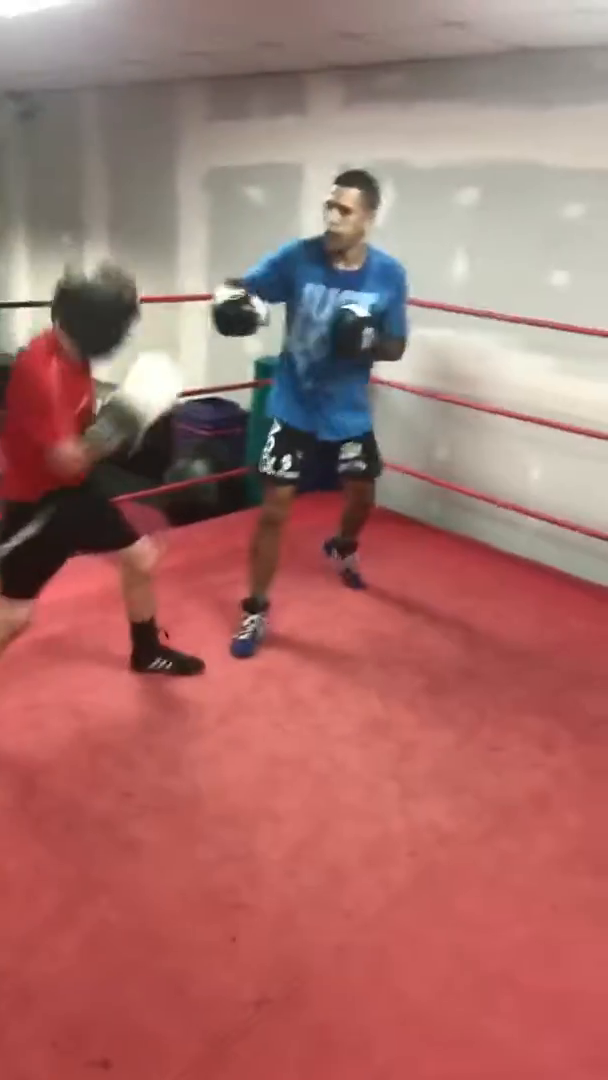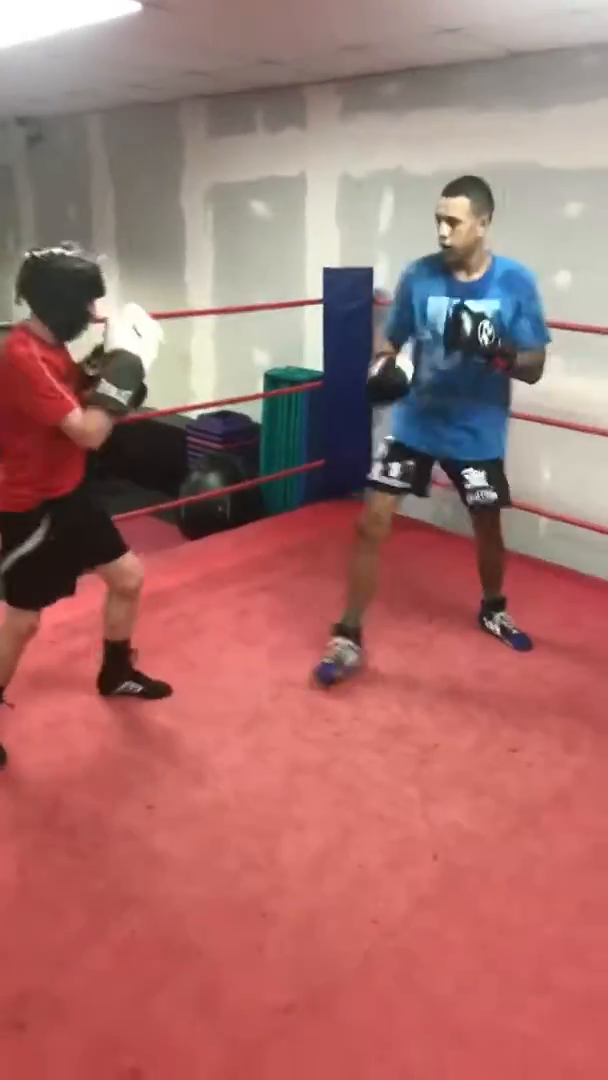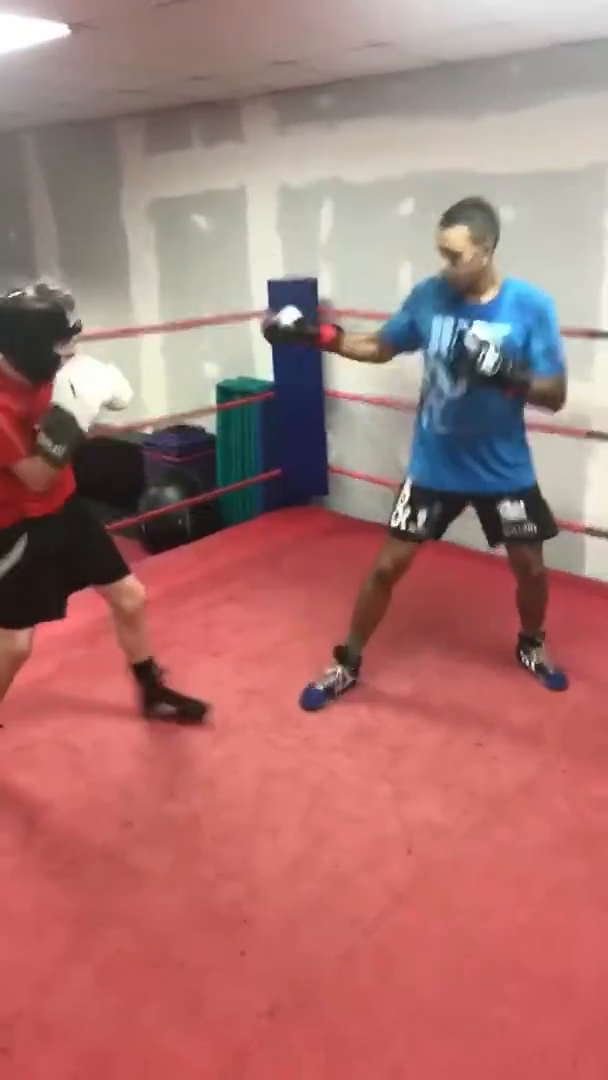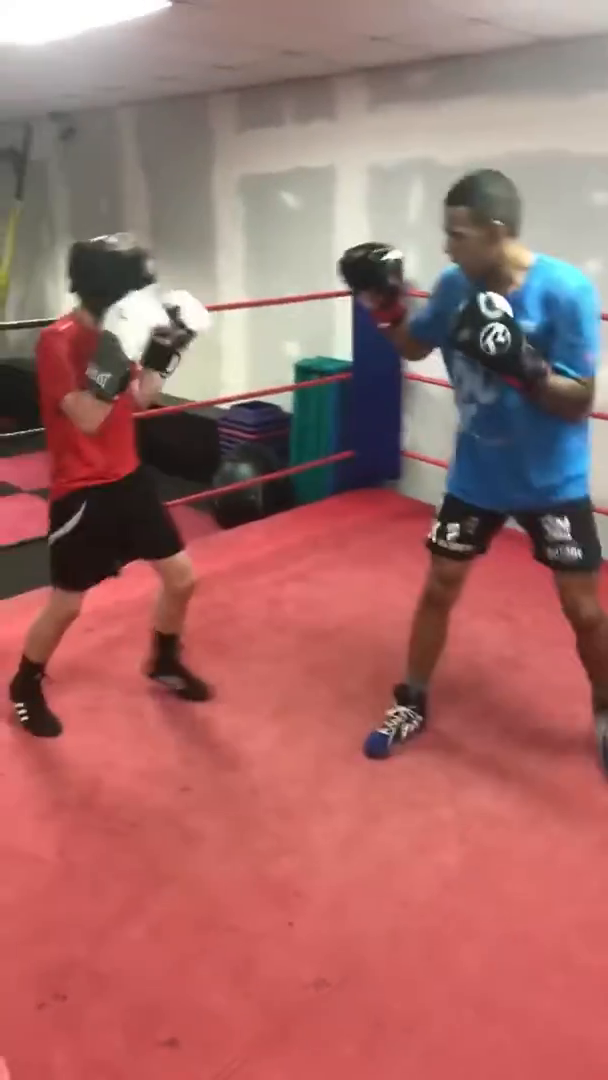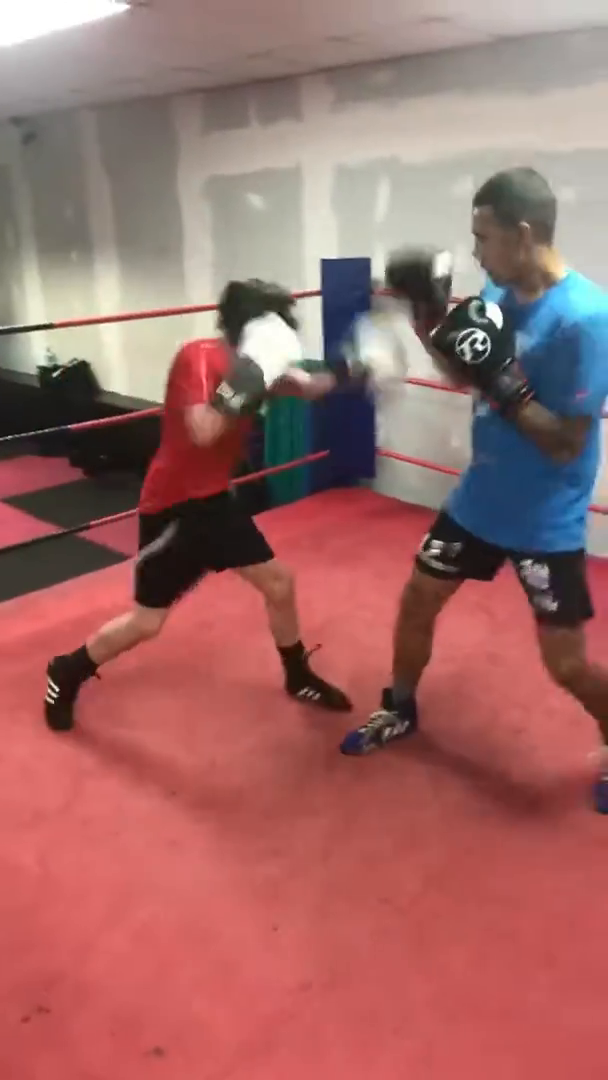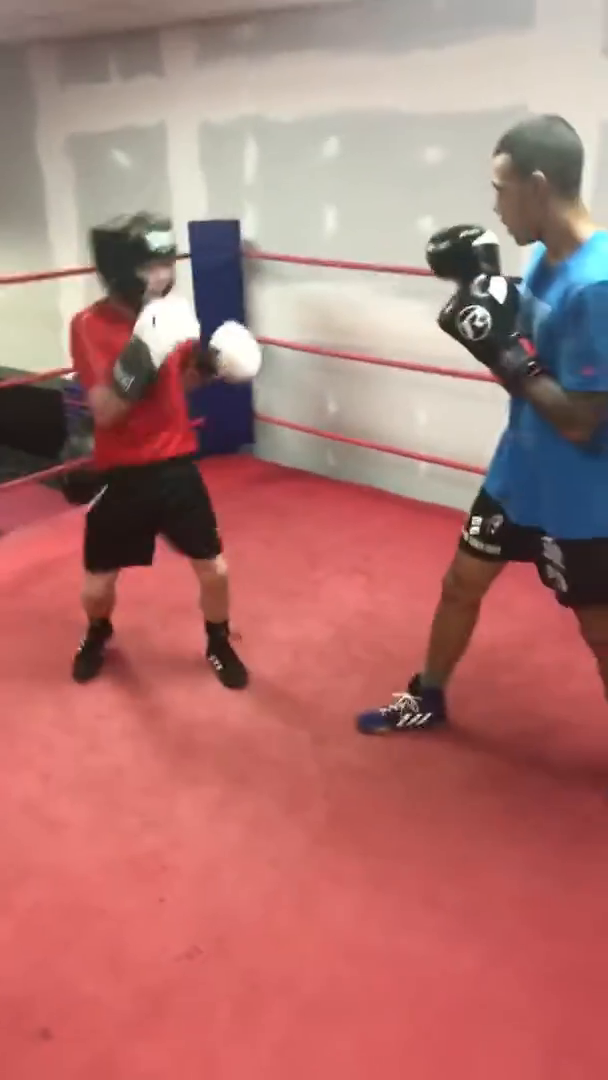
dt=0.7s
person 1, frame 1
left shoulder: (389, 275)
right shoulder: (297, 258)
left elbow: (395, 348)
right elbow: (245, 291)
left wrist: (371, 341)
right wrist: (231, 301)
left hip: (350, 412)
right hip: (294, 408)
left knee: (362, 499)
right knee: (275, 511)
left ankle: (341, 547)
right ankle: (255, 611)
person 1, frame 2
left shoulder: (516, 282)
right shoulder: (418, 276)
left elbow: (533, 368)
right elbow: (390, 341)
left wrist: (494, 348)
right wrist: (383, 367)
left hip: (478, 433)
right hip: (414, 426)
left knee: (487, 529)
right knee: (371, 524)
left ankle: (493, 609)
right ankle: (347, 638)
person 1, frame 3
left shoulder: (532, 307)
right shoulder: (428, 296)
left elbow: (554, 397)
right elbow: (379, 348)
left wrist: (506, 375)
right wrist: (316, 333)
left hip: (503, 470)
right hip: (433, 466)
left knee: (530, 570)
right knee: (386, 567)
left ankle: (532, 647)
right ankle: (346, 663)
person 1, frame 4
right shoulder: (455, 287)
right elbow: (414, 346)
left wrist: (519, 362)
right wrist: (384, 299)
left hip: (552, 479)
right hip: (476, 473)
right knee: (438, 590)
right ankle: (411, 705)
person 1, frame 5
right shoulder: (502, 294)
right elbow: (458, 371)
left wrist: (506, 380)
right wrist: (433, 316)
left hip: (546, 519)
right hip: (481, 499)
right knee: (415, 604)
right ankle: (398, 710)
person 1, frame 6
right shoulder: (545, 257)
left wrist: (502, 349)
right wrist: (477, 285)
right hip: (518, 472)
right knee: (460, 584)
right ankle: (426, 698)
person 2, frame 1
left shoulder: (71, 354)
right shoulder: (40, 372)
right elbow: (67, 459)
left wrist: (121, 415)
right wrist: (121, 420)
left hip: (73, 486)
left knee: (143, 560)
left ankle: (147, 651)
person 2, frame 2
left shoulder: (48, 343)
left elbow: (74, 397)
right elbow: (88, 434)
left wrist: (104, 364)
right wrist: (126, 365)
left hip: (69, 492)
left knee: (129, 577)
left ankle: (116, 672)
person 2, frame 3
left shoulder: (46, 369)
left wrist: (93, 392)
right wrist: (67, 419)
left hip: (67, 509)
left knee: (131, 598)
left ankle: (155, 692)
person 2, frame 4
left shoulder: (109, 334)
right shoulder: (59, 341)
left elbow: (139, 397)
right elbow: (86, 418)
left wrist: (166, 343)
right wrist: (117, 348)
left hip: (127, 479)
right hip: (81, 491)
left knee: (182, 575)
right knee: (66, 604)
left ankle: (165, 662)
right ankle: (25, 688)
person 2, frame 5
left shoulder: (253, 363)
right shoulder: (197, 357)
left elbow: (306, 382)
right elbow: (201, 432)
right wrist: (247, 377)
left hip: (217, 499)
right hip: (173, 506)
left knee: (280, 583)
right knee: (148, 621)
left ankle: (299, 675)
right ankle: (69, 674)
person 2, frame 6
left shoulder: (174, 311)
right shoulder: (89, 325)
right elbow: (103, 413)
left wrist: (208, 364)
right wrist: (139, 358)
left hip: (176, 465)
right hip: (121, 472)
left knee: (214, 570)
right knee: (98, 584)
left ankle: (219, 646)
right ankle: (97, 636)
